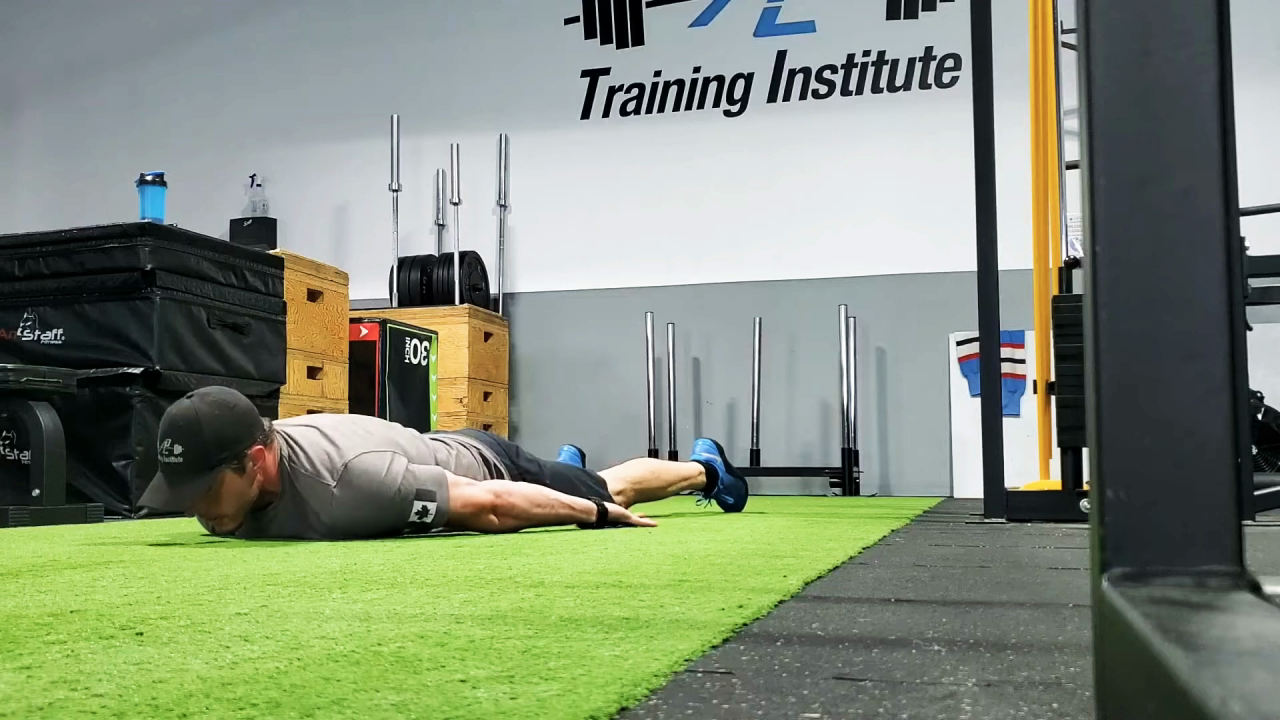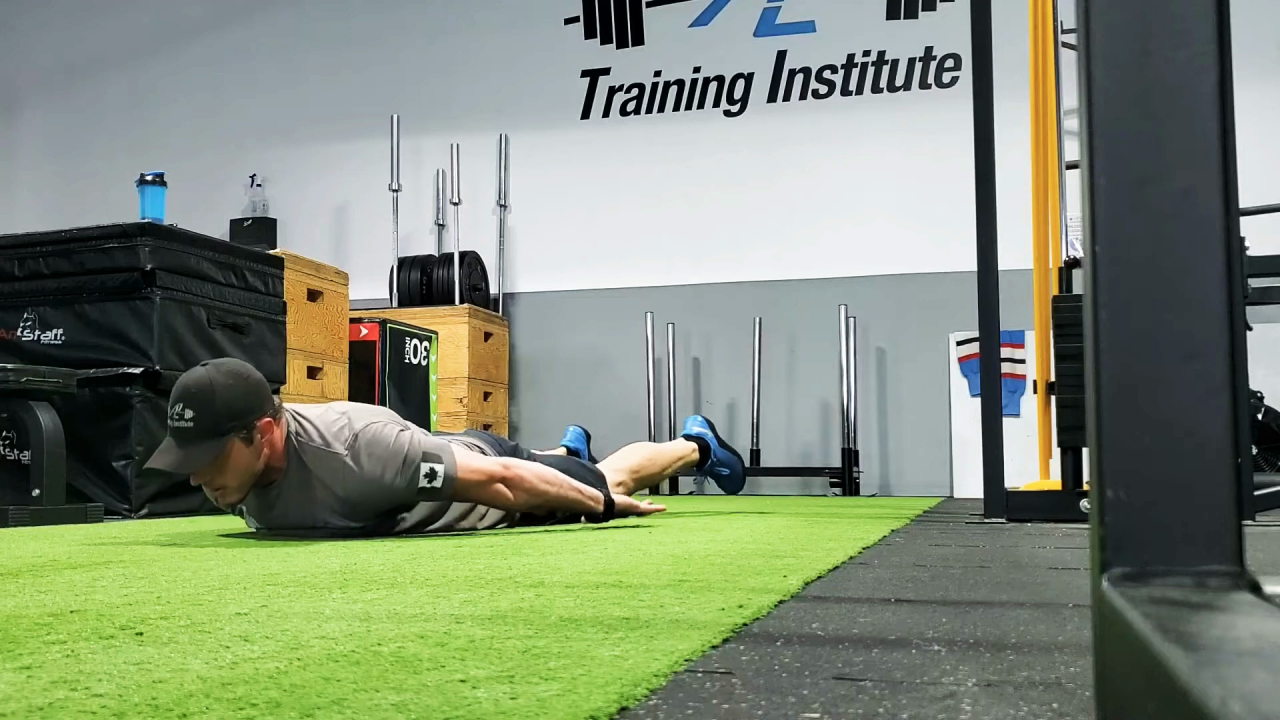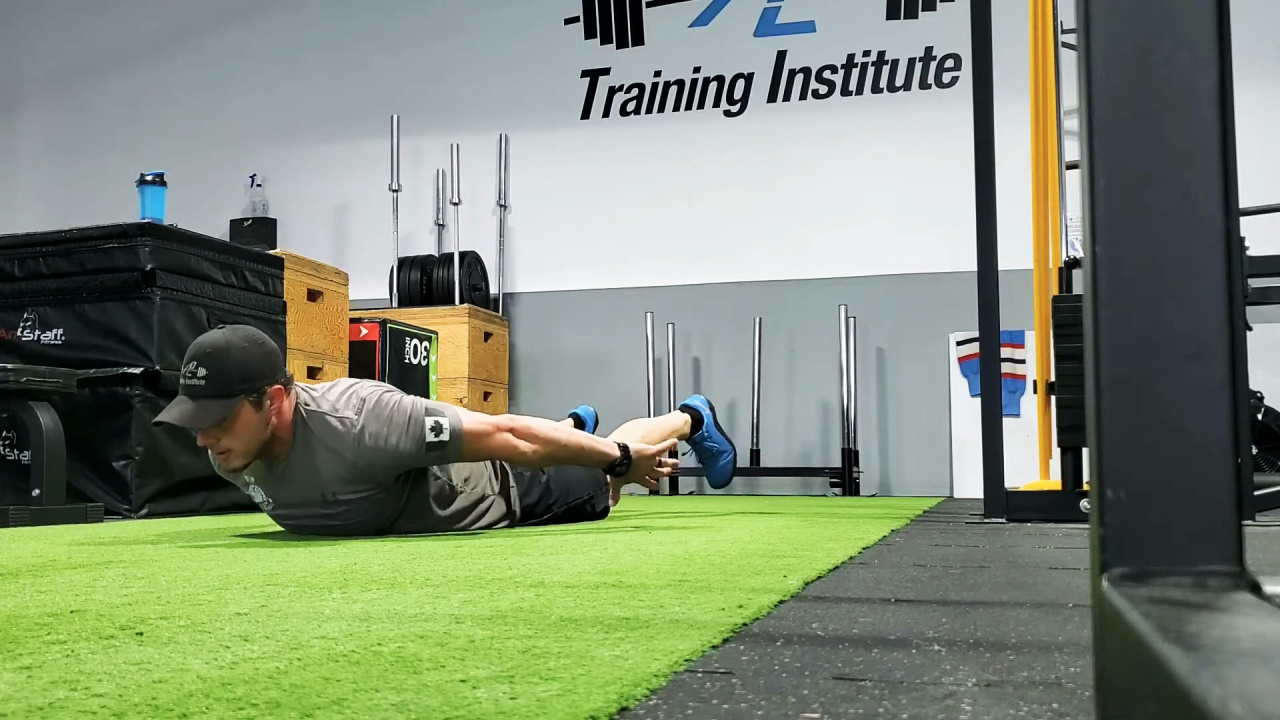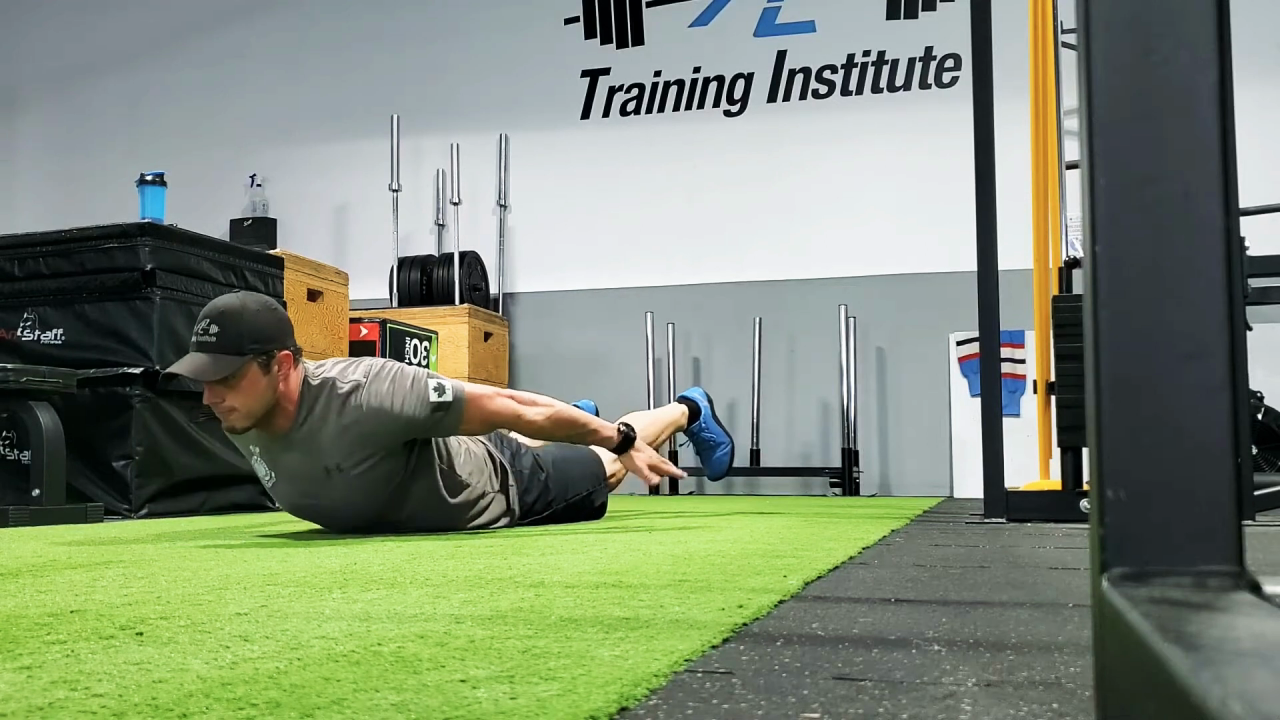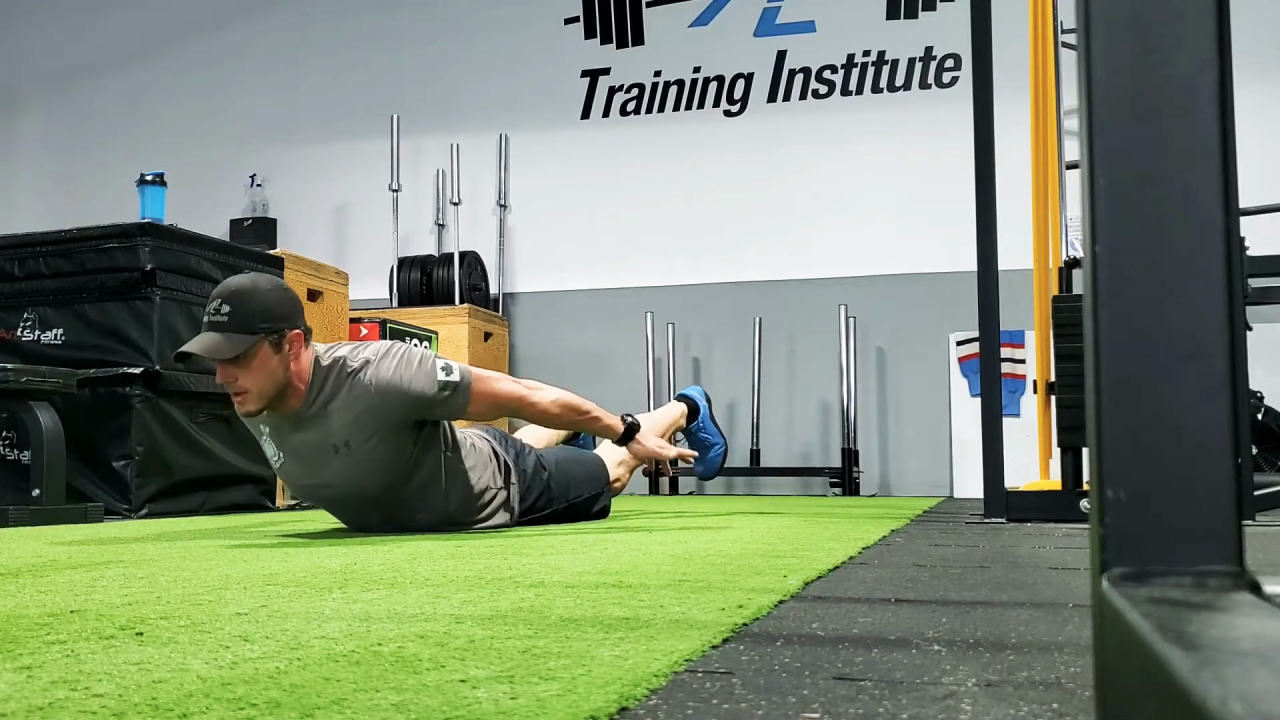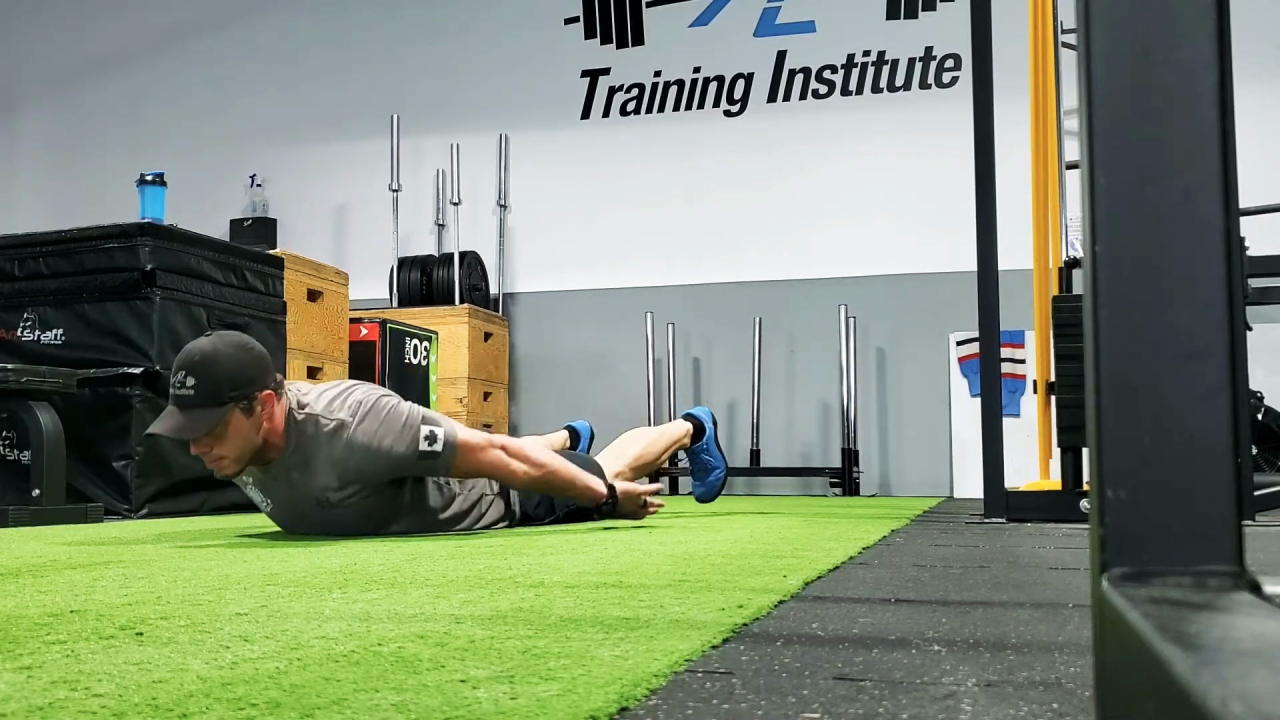
dt=0.5s
person 1, frame 1
left shoulder: (344, 482)
right shoulder: (231, 470)
left elbow: (493, 506)
left wrist: (601, 517)
left hip: (486, 473)
right hip: (438, 458)
left knee: (606, 492)
left ankle: (704, 468)
person 1, frame 2
left shoulder: (351, 451)
right shoulder: (236, 465)
left elbow: (500, 479)
left wrist: (609, 505)
left hip: (492, 491)
right hip: (440, 461)
left knee: (609, 481)
left ankle: (696, 445)
right ankle: (569, 448)
person 1, frame 3
left shoulder: (357, 424)
right shoulder: (231, 453)
left elbow: (505, 434)
left wrist: (623, 459)
left hip: (496, 499)
right hip: (444, 477)
left knee: (602, 481)
left ankle: (689, 420)
right ankle: (575, 423)
person 1, frame 4
left shoulder: (362, 395)
right shoulder: (240, 423)
left elbow: (508, 406)
left wrist: (622, 441)
left hip: (498, 495)
left knee: (606, 469)
left ankle: (687, 411)
right ankle: (575, 418)
person 1, frame 5
left shoulder: (375, 377)
right shoulder: (254, 406)
left elbow: (516, 393)
left wrist: (627, 433)
left hip: (499, 497)
left knee: (610, 472)
left ankle: (686, 410)
right ankle: (569, 423)
person 1, frame 6
left shoulder: (352, 428)
right shoulder: (237, 436)
left elbow: (499, 454)
left wrist: (611, 497)
left hip: (492, 502)
right hip: (442, 472)
left knee: (606, 478)
left ankle: (690, 428)
right ankle: (568, 437)
